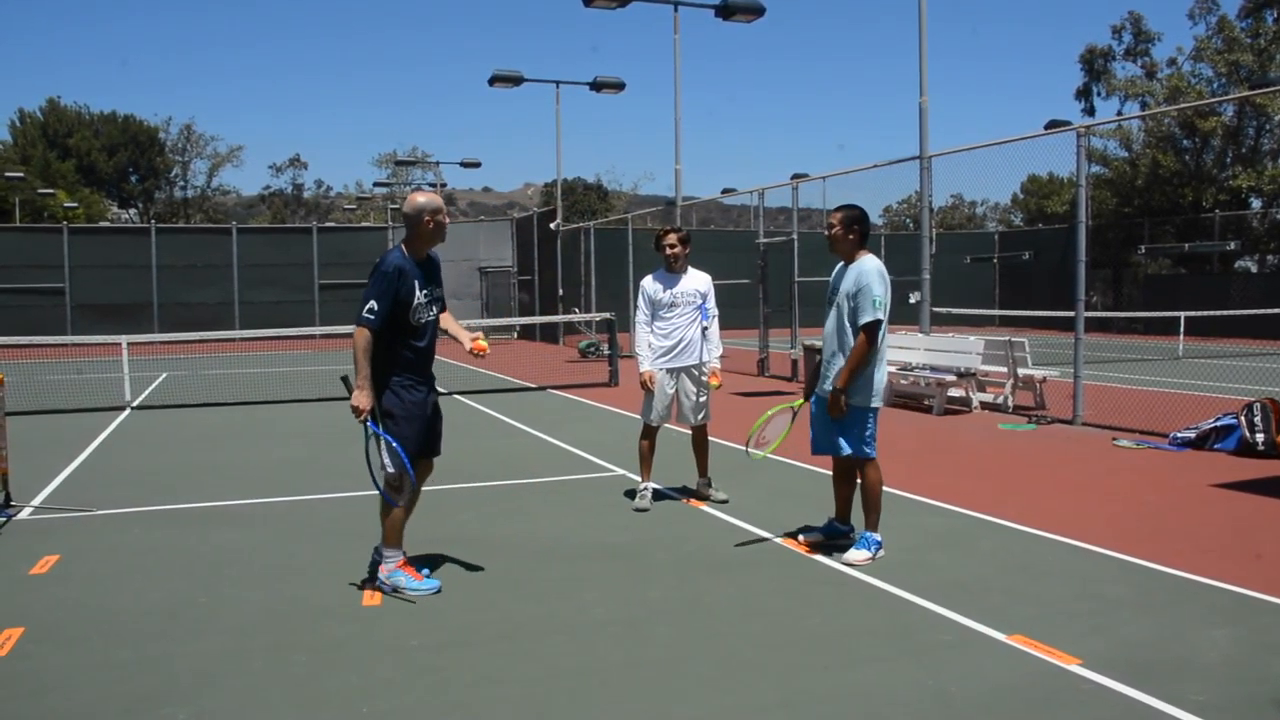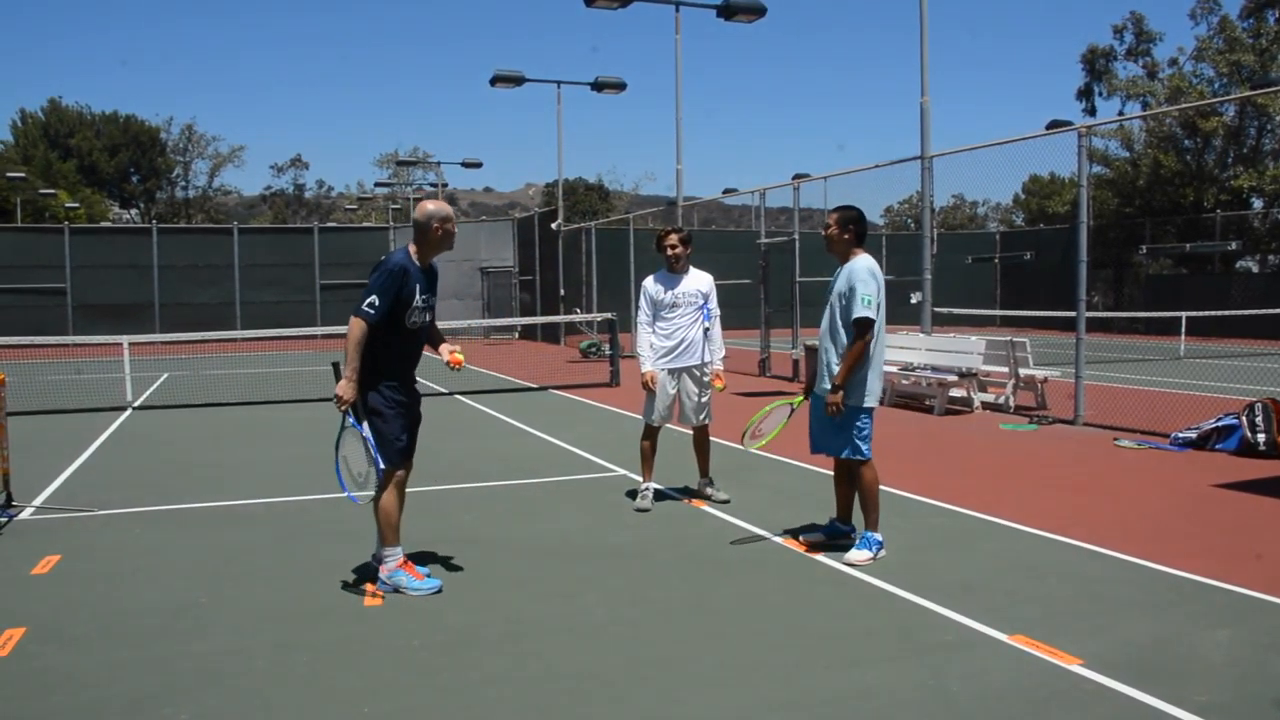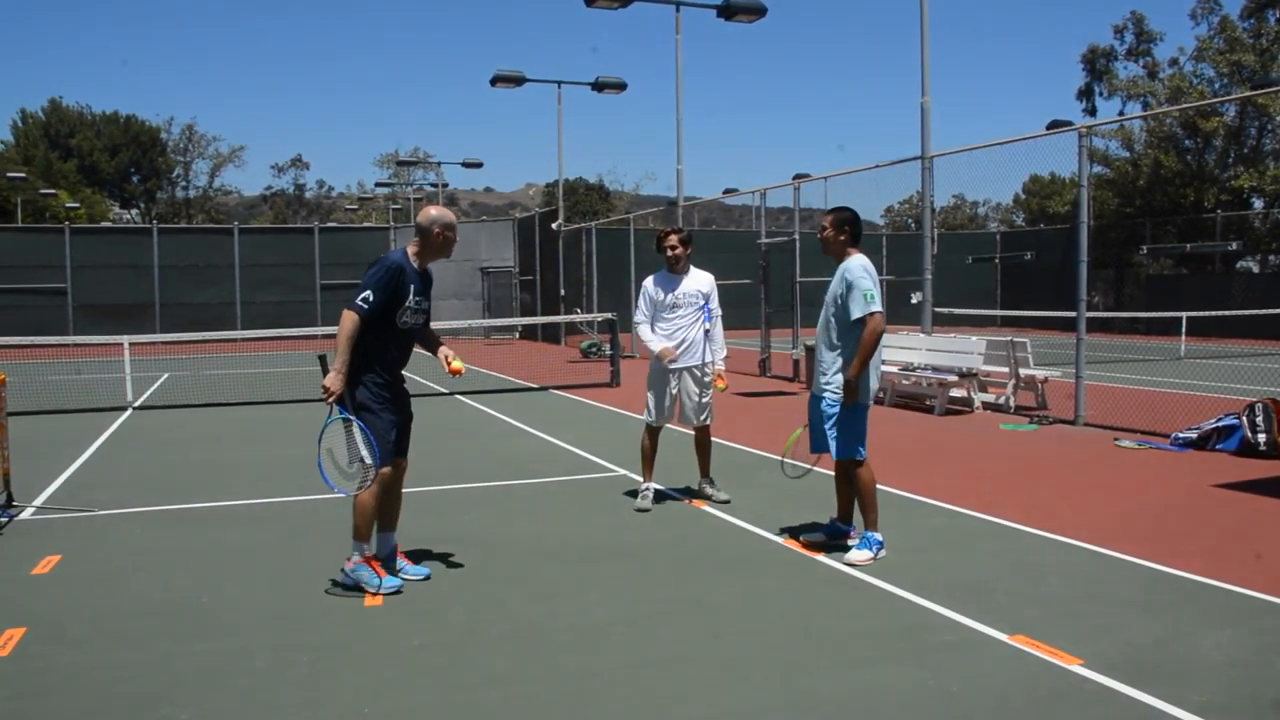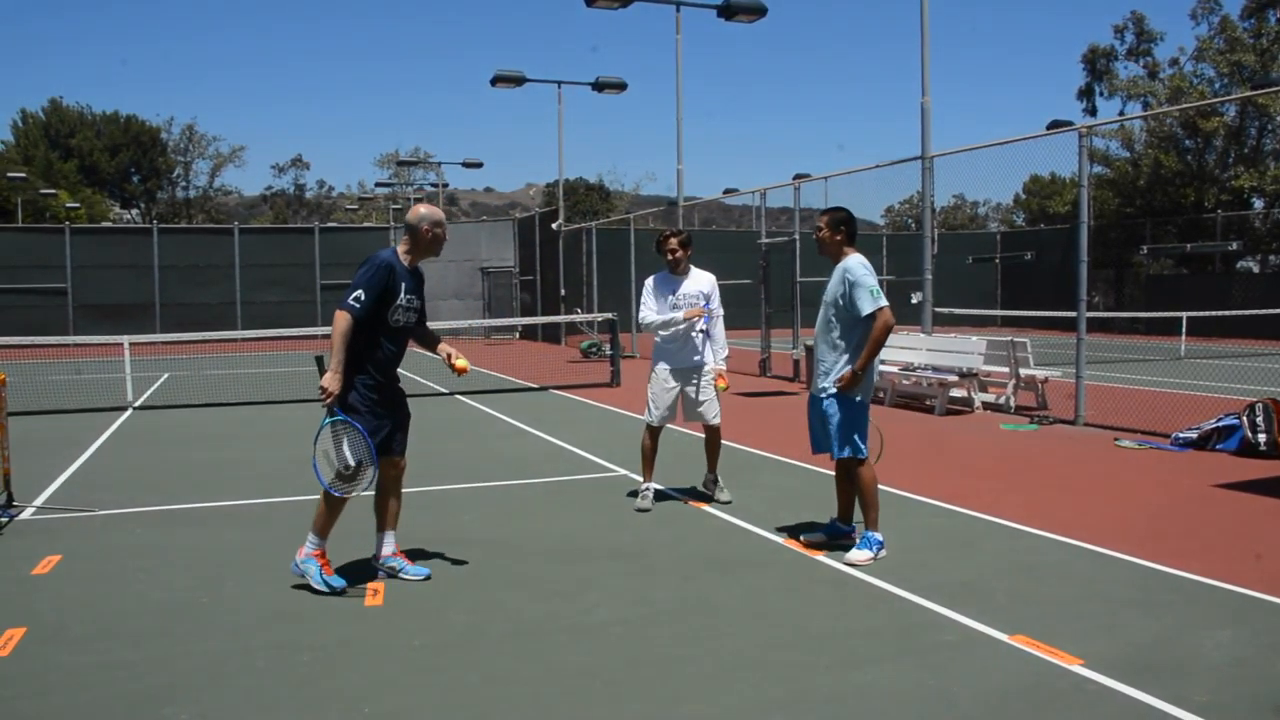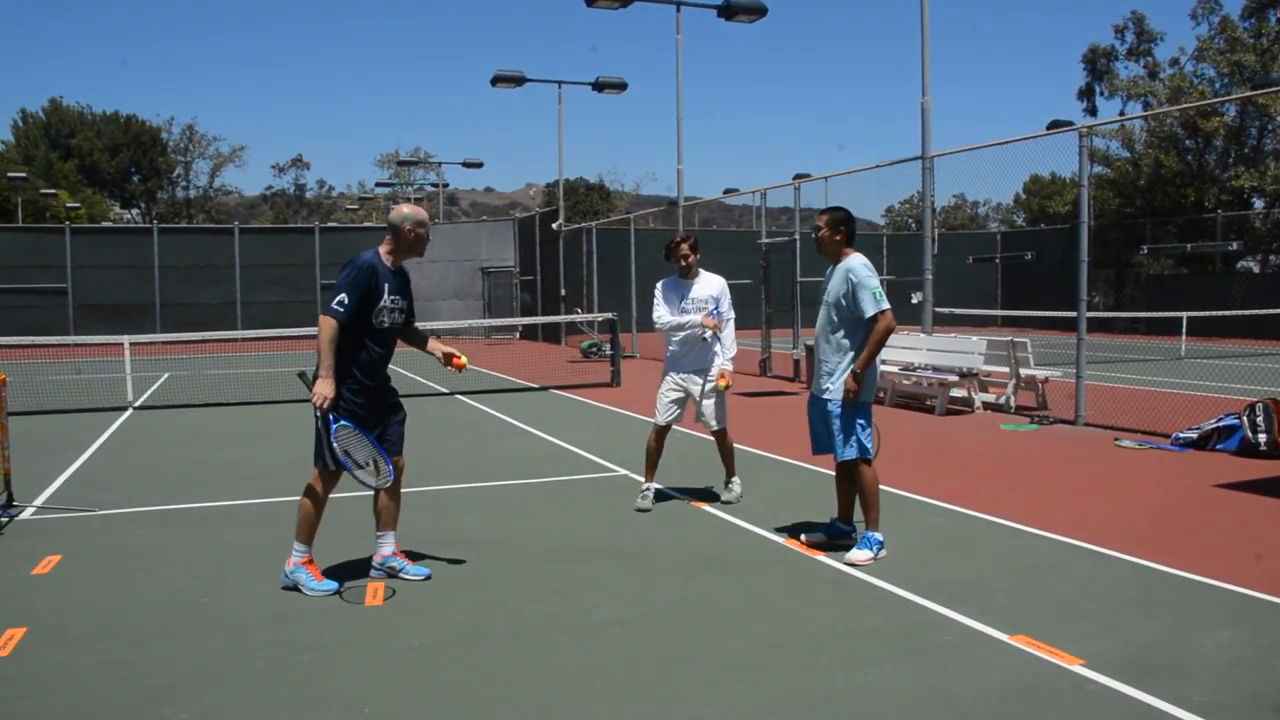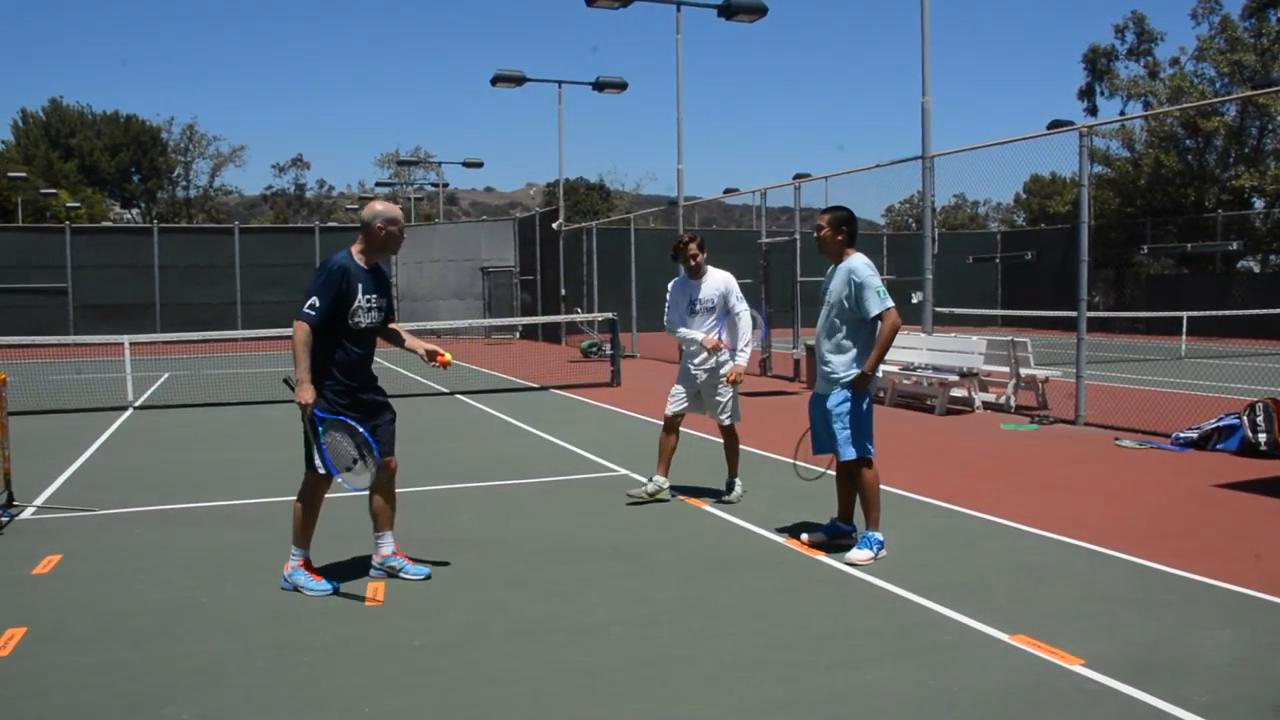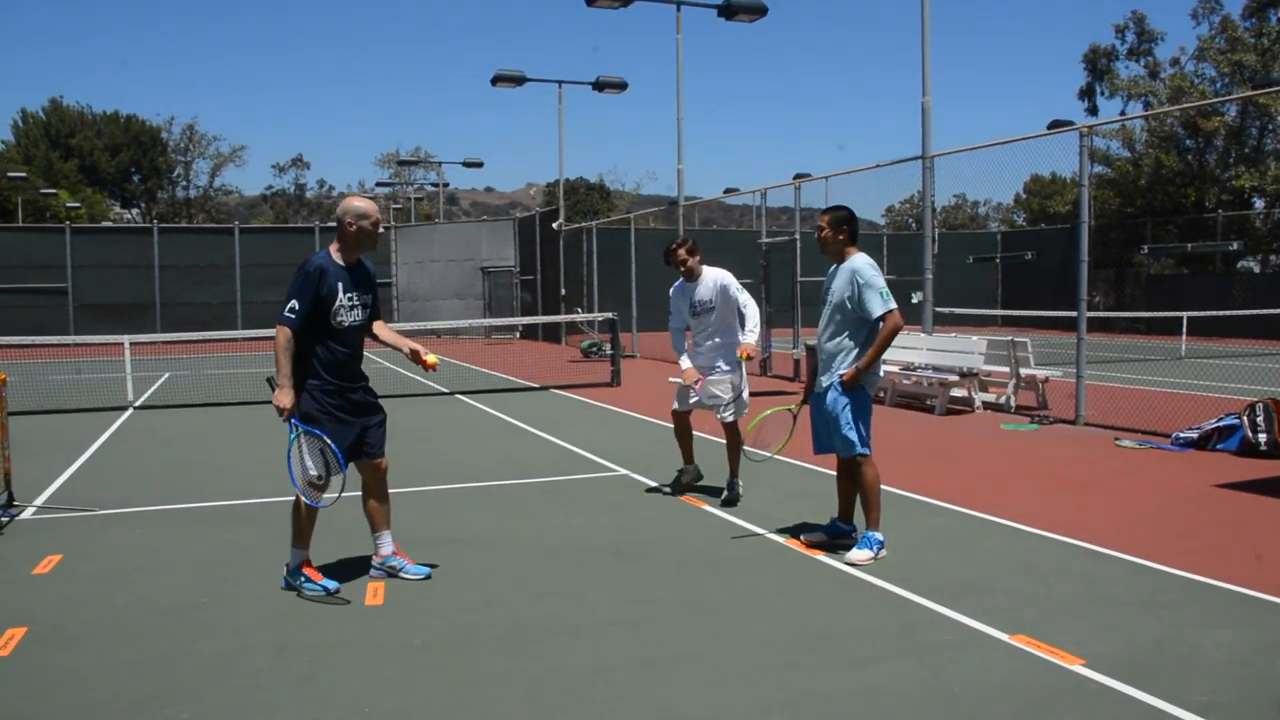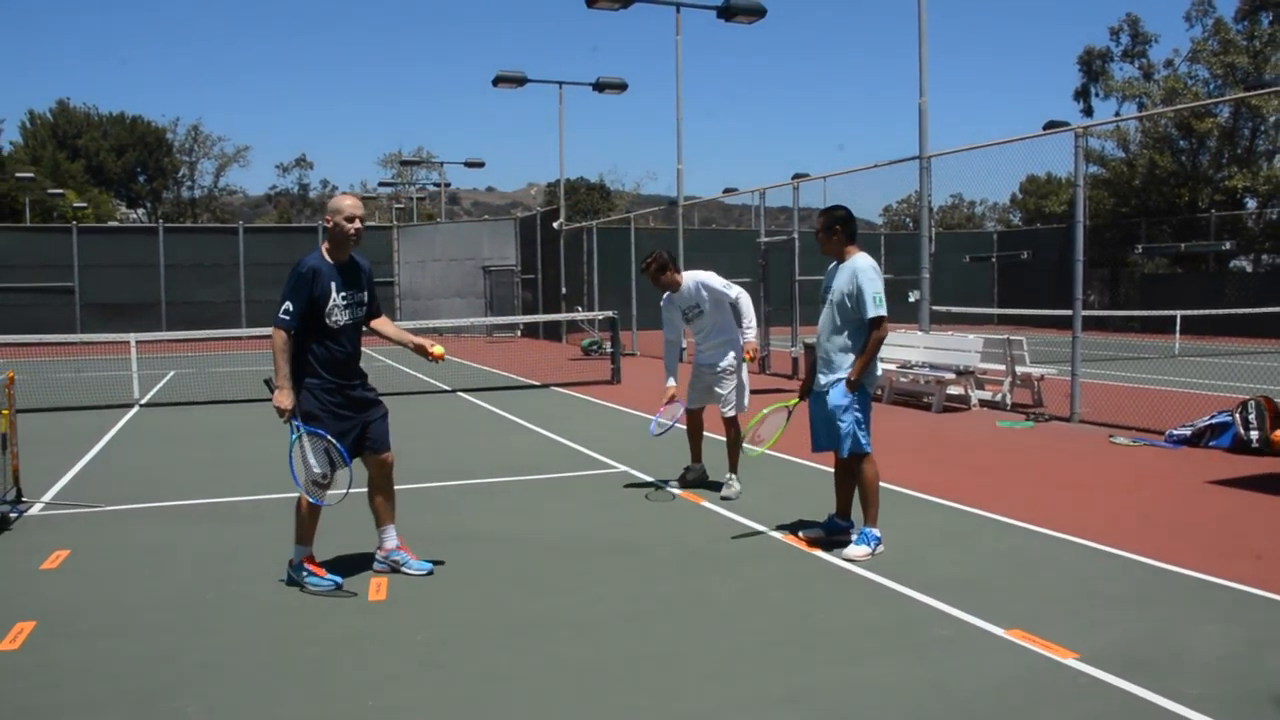
dt=0.2s
person 1, frame 1
left shoulder: (431, 262)
right shoulder: (392, 267)
right elbow: (364, 328)
left wrist: (462, 334)
right wrist: (363, 388)
left hip: (424, 383)
right hip: (397, 388)
left knee: (421, 469)
right knee: (399, 477)
left ankle: (386, 549)
right ankle: (391, 566)
person 1, frame 2
left shoulder: (430, 270)
right shoulder: (395, 268)
right elbow: (360, 321)
left wrist: (441, 344)
right wrist: (349, 378)
left hip: (405, 385)
right hip: (380, 387)
left knee: (400, 472)
right knee: (393, 473)
left ankle: (386, 553)
right ankle: (392, 567)
person 1, frame 3
left shoulder: (425, 275)
right shoulder: (391, 266)
right elbow: (352, 314)
left wrist: (440, 348)
right wrist: (338, 370)
left hip: (392, 383)
right hip: (366, 384)
left knee: (397, 469)
right knee: (380, 470)
left ankle: (386, 554)
right ankle: (359, 561)
person 1, frame 4
left shoulder: (416, 274)
right shoulder: (382, 265)
right elbow: (344, 314)
left wrist: (442, 347)
right wrist: (335, 371)
left hip: (387, 384)
right hip: (358, 385)
left knee: (394, 467)
left ankle: (386, 554)
right ankle: (311, 554)
person 1, frame 5
left shoulder: (402, 275)
right shoulder: (364, 267)
right elbow: (329, 319)
left wrist: (436, 347)
right wrist: (326, 378)
left hip: (378, 387)
right hip: (344, 390)
left knee: (393, 467)
right knee: (327, 475)
left ankle: (385, 555)
right ankle: (298, 563)
person 1, frame 6
left shoulder: (380, 274)
right shoulder: (336, 268)
right elbow: (303, 324)
left wrist: (419, 346)
right wrist: (304, 382)
left hip: (365, 388)
right hip: (328, 392)
left knee: (386, 467)
right knee: (318, 478)
left ankle: (385, 555)
right ankle: (296, 566)
person 1, frame 7
left shoulder: (365, 271)
right shoulder: (316, 269)
right elbow: (285, 328)
left wrist: (406, 345)
right wrist: (284, 385)
left hip: (356, 388)
right hip: (317, 393)
left knee: (376, 468)
left ankle: (385, 555)
right ankle: (296, 565)
person 1, frame 8
left shoulder: (362, 268)
right shoulder: (308, 270)
left elbow: (374, 318)
right elbow: (282, 330)
left wrist: (411, 340)
right wrist: (283, 387)
left hip: (356, 385)
right hip: (318, 391)
left knee: (382, 462)
left ankle: (389, 549)
right ankle: (301, 562)
person 2, frame 1
left shoulder: (869, 271)
right shoulder: (840, 270)
left elbow: (867, 337)
left wrist: (841, 387)
right wrist: (816, 376)
left hip: (855, 390)
right hip: (830, 386)
left knee: (862, 460)
right knee: (839, 459)
left ankle: (871, 537)
right ankle: (841, 525)
person 2, frame 2
left shoulder: (862, 269)
right shoulder: (843, 270)
left elbow: (863, 335)
left wrist: (838, 384)
right wrist: (819, 377)
left hip: (851, 389)
right hip: (830, 385)
left knee: (858, 459)
right knee: (840, 458)
left ankle: (872, 537)
right ankle: (843, 525)
person 2, frame 3
left shoulder: (856, 269)
right shoulder: (843, 269)
left elbow: (875, 326)
left wrist: (852, 378)
left hip: (845, 387)
right hip: (829, 385)
left knee: (854, 459)
right knee: (840, 459)
left ankle: (872, 536)
right ankle: (843, 525)
person 2, frame 4
left shoulder: (854, 268)
right shoulder: (839, 269)
left elbow: (885, 320)
left wrist: (858, 370)
left hip: (844, 385)
right hip: (826, 384)
left knee: (856, 458)
right knee: (841, 458)
left ankle: (872, 536)
right ankle: (843, 525)
person 2, frame 5
left shoulder: (856, 269)
right shoulder: (834, 270)
left elbow: (885, 322)
left wrist: (857, 372)
left hip: (846, 386)
right hip: (826, 385)
left knee: (858, 458)
right knee: (841, 458)
left ankle: (873, 536)
right ankle: (843, 525)
person 2, frame 6
left shoulder: (858, 269)
right shoulder: (834, 271)
left elbow: (891, 320)
left wrist: (868, 371)
left hip: (849, 385)
right hip: (827, 384)
left knee: (859, 458)
right knee: (842, 458)
left ankle: (873, 536)
right ankle: (843, 524)
person 2, frame 7
left shoulder: (861, 269)
right shoulder: (835, 271)
left elbow: (893, 321)
left wrist: (861, 368)
right wrist: (813, 375)
left hip: (848, 383)
right hip: (826, 381)
left knee: (859, 456)
right knee: (842, 457)
left ankle: (873, 536)
right ankle: (844, 524)
person 2, frame 8
left shoulder: (862, 269)
right shoulder: (834, 269)
left elbow: (879, 329)
left wrist: (854, 375)
right wrist: (810, 372)
left hip: (846, 382)
right hip: (826, 380)
left knee: (858, 454)
right knee: (840, 454)
left ankle: (871, 532)
right ankle: (841, 521)
person 3, frame 1
left shoulder: (703, 280)
right shoulder: (649, 283)
left elbow: (711, 322)
right elbow: (642, 326)
left wrist: (714, 361)
right wrist: (643, 365)
left hip: (694, 364)
right hip: (659, 365)
left knee: (699, 425)
right knee: (650, 425)
left ankle: (703, 482)
right ankle: (645, 486)
person 3, frame 2
left shoulder: (705, 280)
right shoulder: (651, 284)
left elbow: (714, 323)
right elbow: (644, 327)
left wrist: (717, 362)
right wrist: (645, 366)
left hip: (697, 364)
right hip: (661, 366)
left knee: (701, 425)
right knee: (652, 425)
left ankle: (704, 483)
right ankle: (646, 486)
person 3, frame 3
left shoulder: (705, 280)
right shoulder: (651, 283)
left elbow: (715, 323)
right elbow: (641, 323)
left wrist: (719, 362)
right wrist: (657, 348)
left hip: (698, 364)
right hip: (662, 366)
left knee: (702, 426)
right knee: (652, 426)
left ankle: (705, 482)
right ankle: (647, 486)
person 3, frame 4
left shoulder: (707, 280)
right shoulder: (653, 283)
left elbow: (716, 323)
right elbow: (645, 320)
left wrist: (721, 362)
right wrist: (681, 317)
left hip: (700, 365)
right hip: (665, 366)
left knee: (712, 424)
right knee: (653, 426)
left ankle: (711, 479)
right ankle: (646, 486)
person 3, frame 5
left shoulder: (717, 284)
right shoulder: (664, 287)
left elbow: (727, 325)
right elbow: (661, 322)
left wrist: (727, 364)
right wrist: (697, 320)
left hip: (708, 370)
right hip: (675, 370)
left knee: (719, 429)
right knee: (660, 427)
left ankle: (732, 481)
right ankle: (648, 487)
person 3, frame 6
left shoulder: (724, 280)
right shoulder: (675, 288)
left elbow: (743, 318)
right elbow: (672, 327)
left wrist: (740, 360)
right wrist: (701, 338)
left hip: (721, 367)
right hip: (690, 367)
left knee: (726, 425)
right knee: (671, 419)
left ankle: (734, 482)
right ankle: (659, 482)
person 3, frame 7
left shoulder: (721, 279)
right shoulder: (677, 291)
left elbow: (749, 306)
right elbow: (676, 331)
left wrist: (750, 339)
right wrist: (685, 365)
left hip: (727, 363)
right hip: (696, 365)
left knee: (729, 422)
right knee: (678, 413)
left ankle: (734, 482)
right ankle: (690, 470)
person 3, frame 8
left shoulder: (703, 280)
right shoulder: (668, 303)
left elbow: (741, 297)
right elbow: (671, 343)
left wrist: (749, 337)
right wrist: (670, 382)
left hip: (728, 358)
right hip: (702, 362)
left knee: (730, 417)
right knee: (692, 413)
left ankle: (732, 477)
right ankle: (696, 468)
